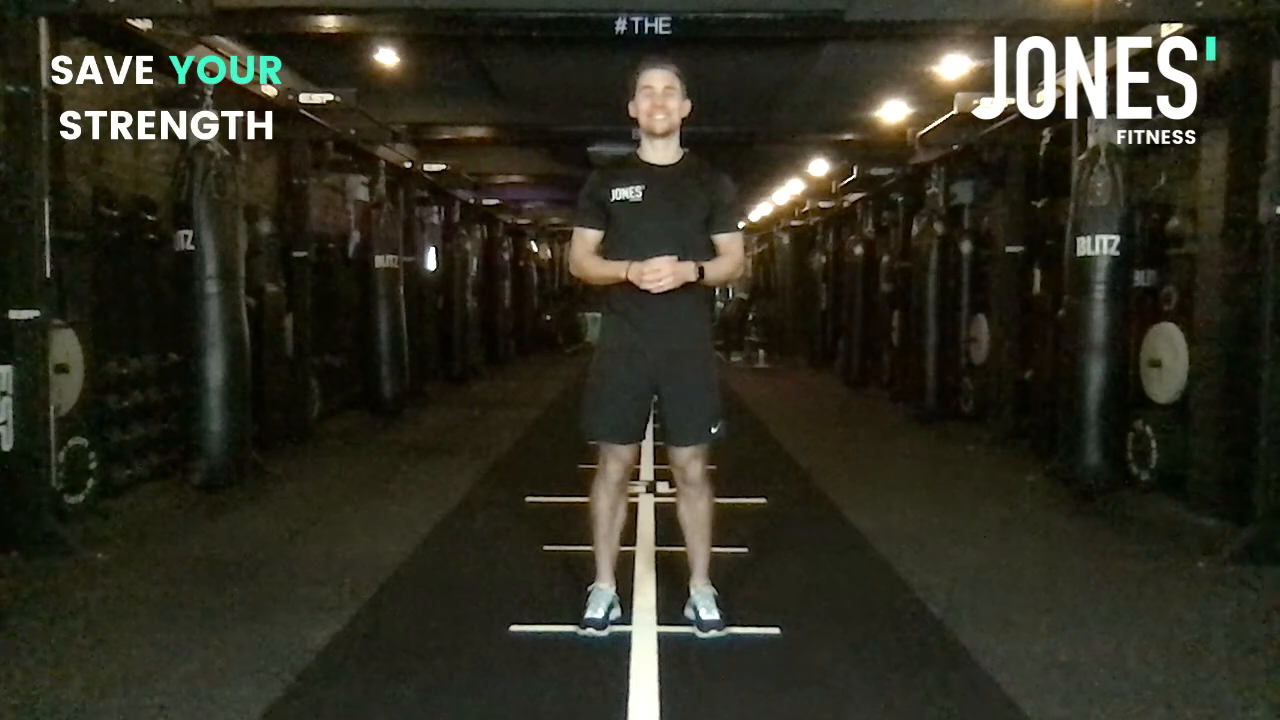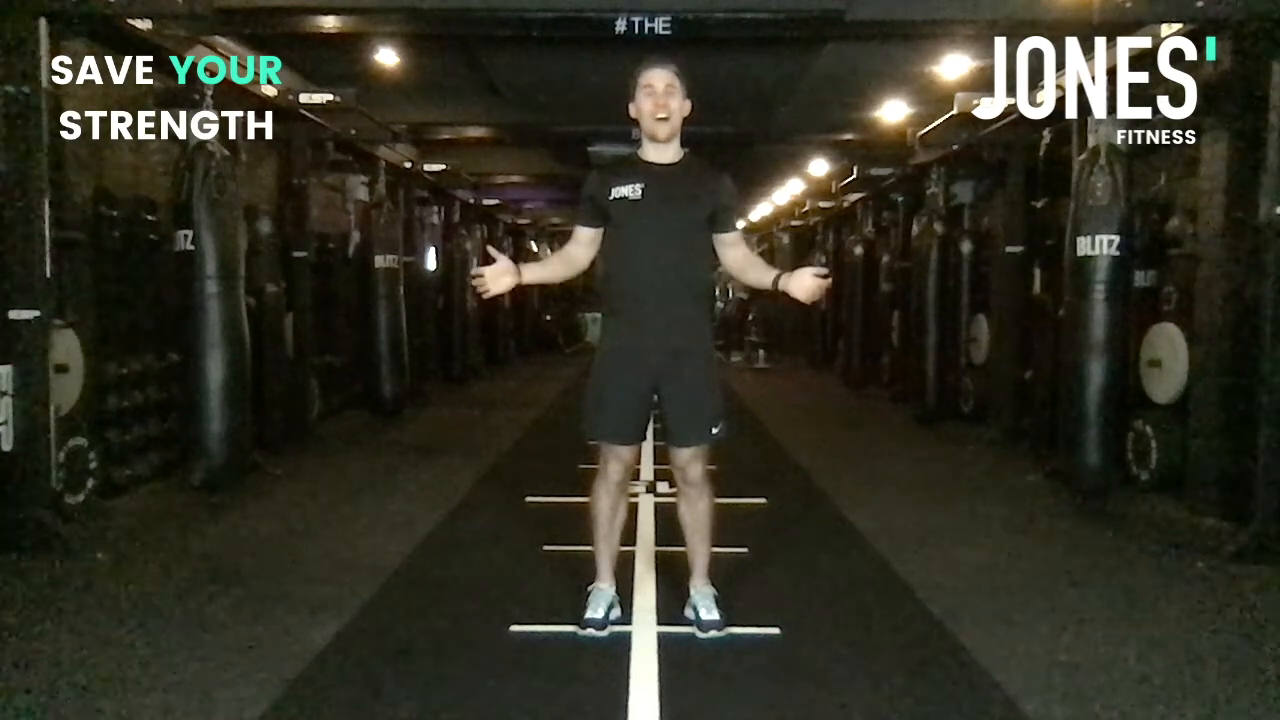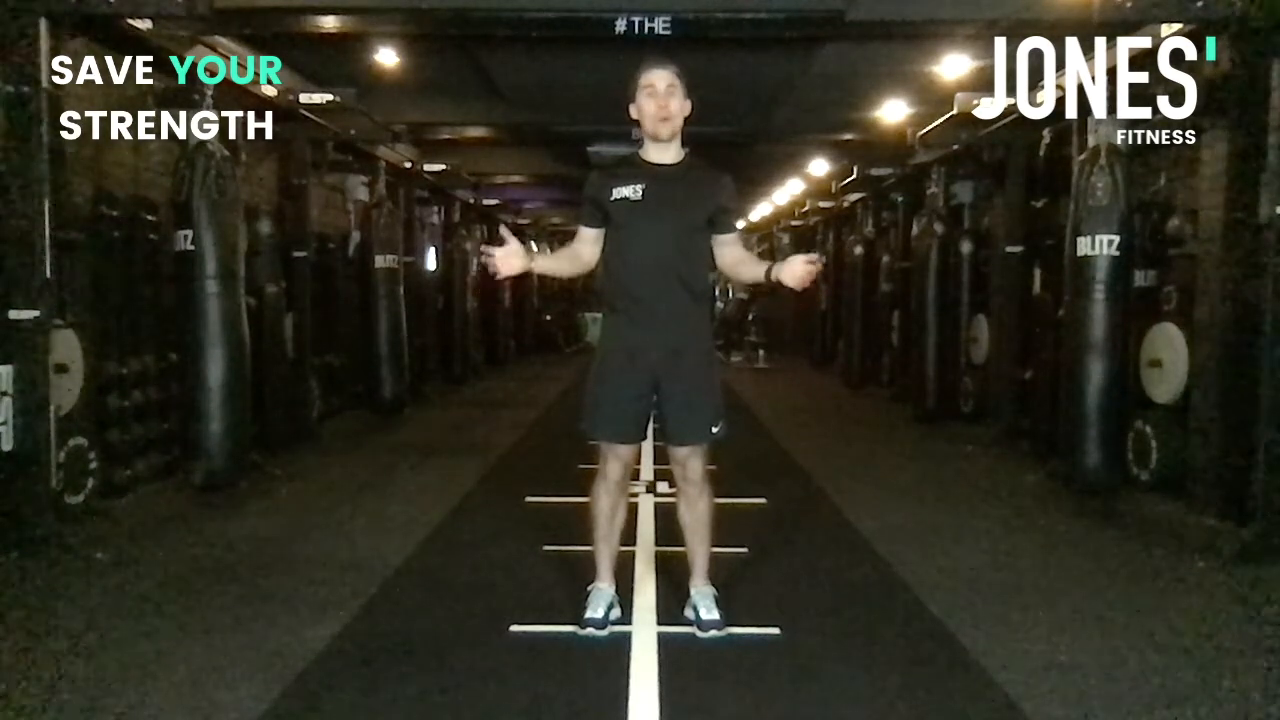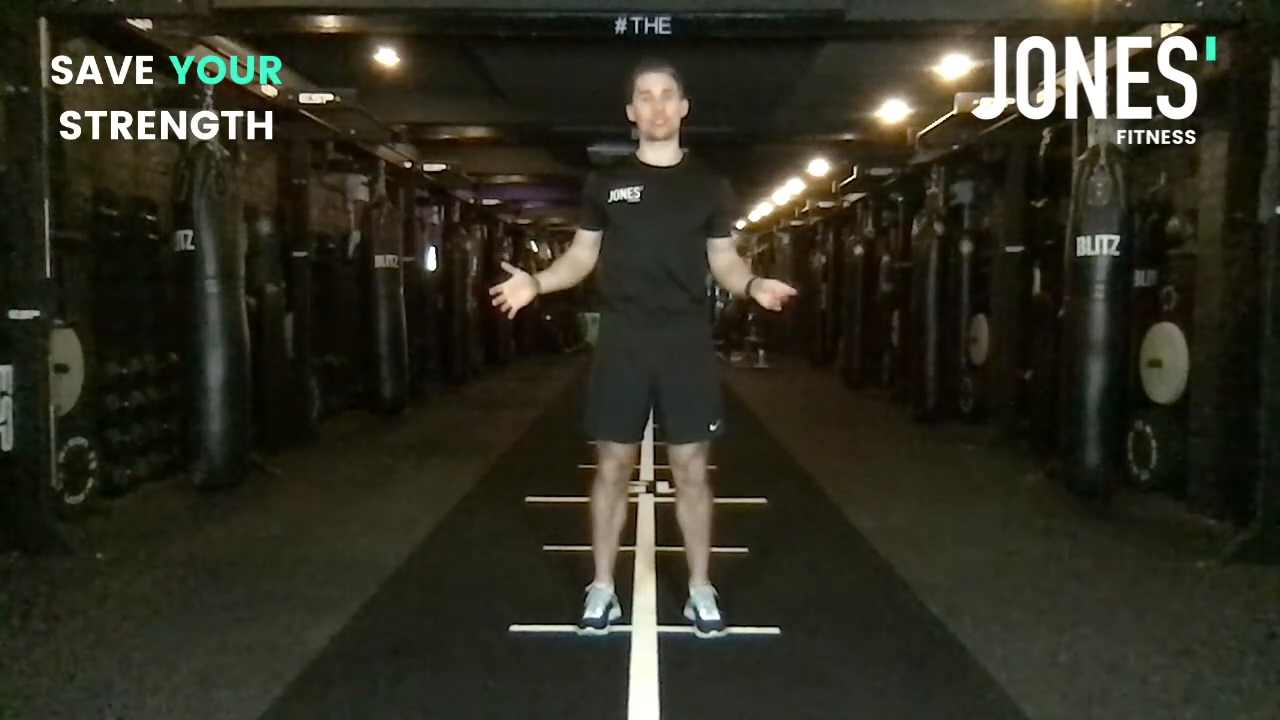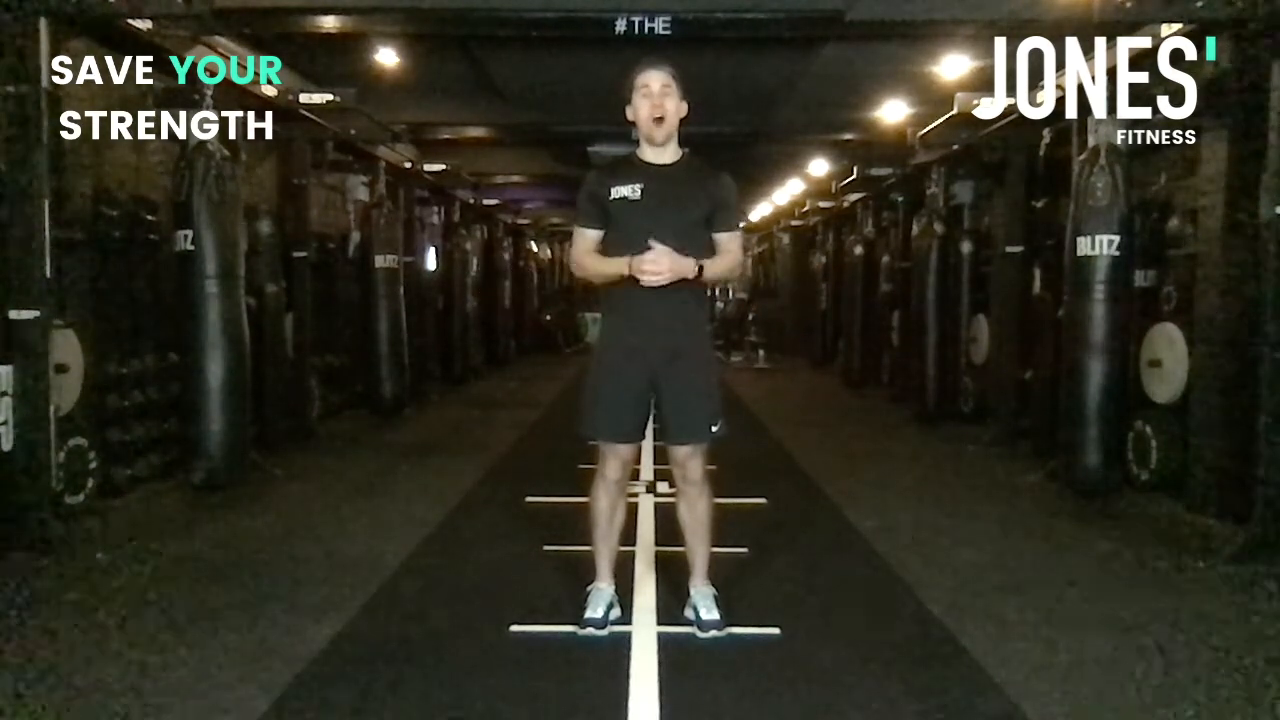
dt=1s
person 1, frame 1
left shoulder: (711, 182)
right shoulder: (606, 180)
left elbow: (734, 261)
right elbow: (580, 259)
left wrist: (689, 270)
right wrist: (629, 271)
left hip: (690, 348)
right hip: (623, 346)
left knee: (692, 469)
right knee: (613, 465)
left ankle: (701, 588)
right ankle: (604, 586)
person 1, frame 2
left shoulder: (712, 182)
right shoulder: (606, 180)
left elbow: (734, 254)
right elbow: (578, 252)
left wrist: (780, 279)
right wrist: (519, 272)
left hip: (690, 348)
right hip: (623, 346)
left knee: (692, 469)
right knee: (614, 467)
left ankle: (700, 589)
right ankle: (604, 587)
person 1, frame 3
left shoulder: (712, 183)
right shoulder: (606, 180)
left elbow: (729, 256)
right elbow: (584, 253)
left wrist: (775, 270)
right wrist: (528, 259)
left hip: (689, 346)
right hip: (622, 345)
left knee: (691, 468)
right knee: (614, 466)
left ankle: (700, 589)
right ankle: (603, 588)
person 1, frame 4
left shoulder: (710, 185)
right shoulder: (605, 183)
left elbow: (723, 260)
right elbow: (581, 256)
left wrist: (753, 284)
right wrist: (537, 282)
left hip: (687, 344)
right hip: (621, 344)
left knee: (691, 469)
right knee: (613, 467)
left ankle: (700, 589)
right ankle: (603, 587)
person 1, frame 5
left shoulder: (712, 182)
right shoulder: (604, 180)
left elbow: (733, 258)
right elbow: (580, 257)
left wrist: (690, 267)
right wrist: (620, 267)
left hip: (688, 345)
right hip: (622, 343)
left knee: (691, 468)
right knee: (613, 465)
left ankle: (700, 588)
right ankle: (603, 587)
